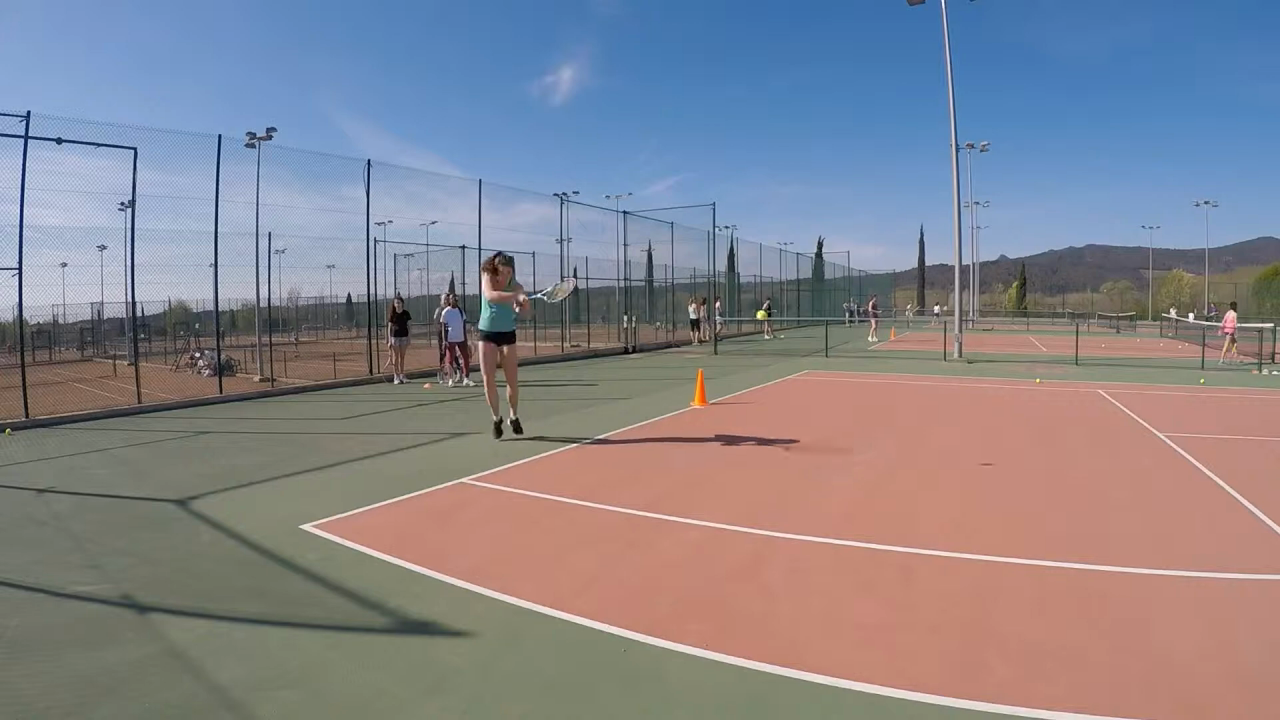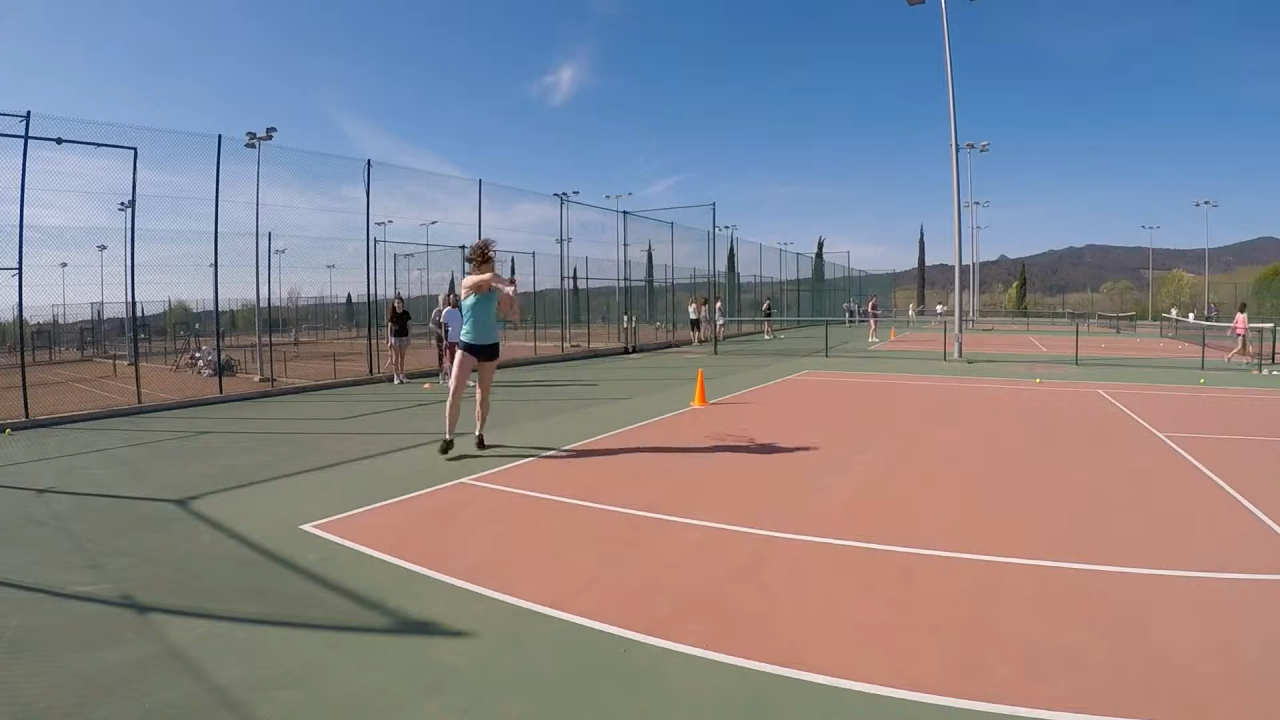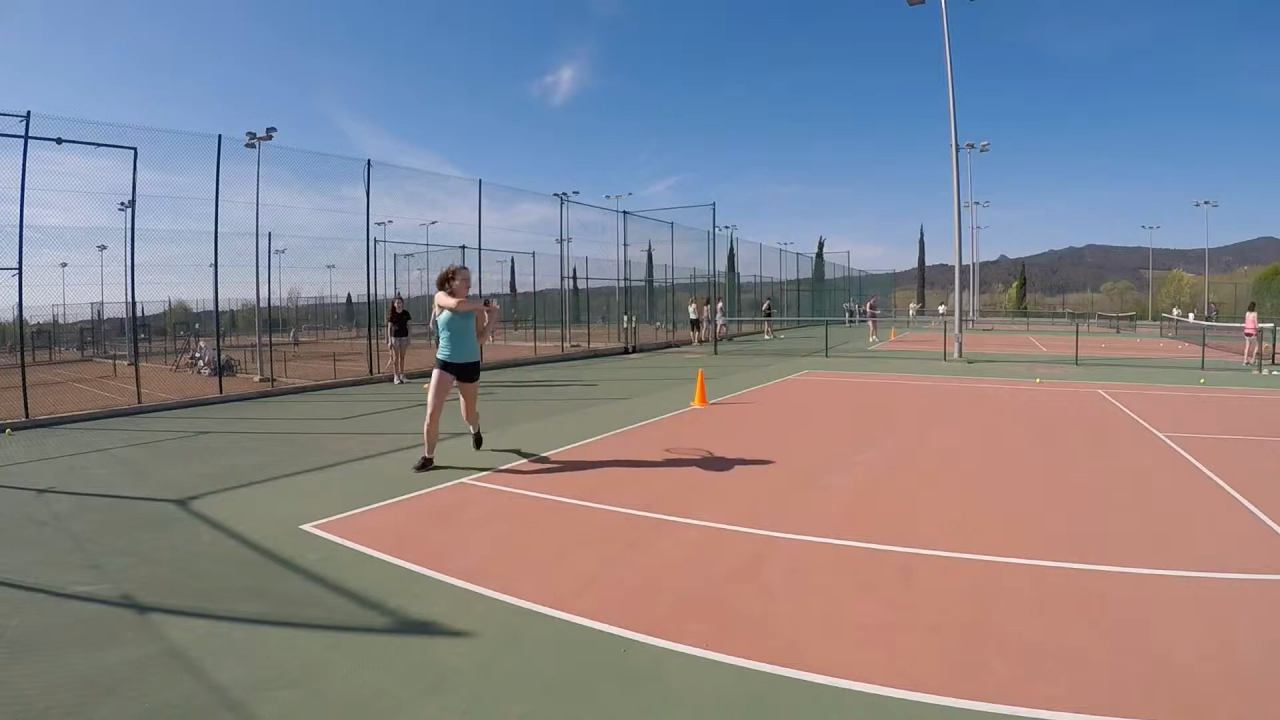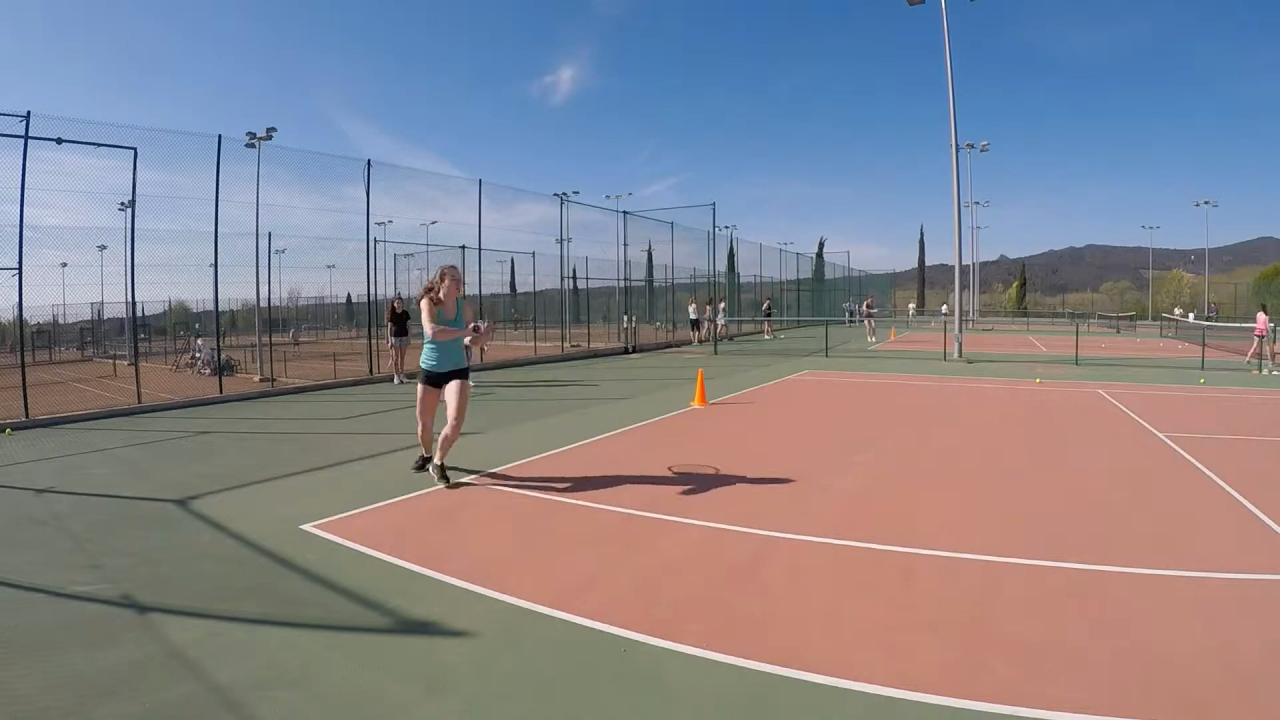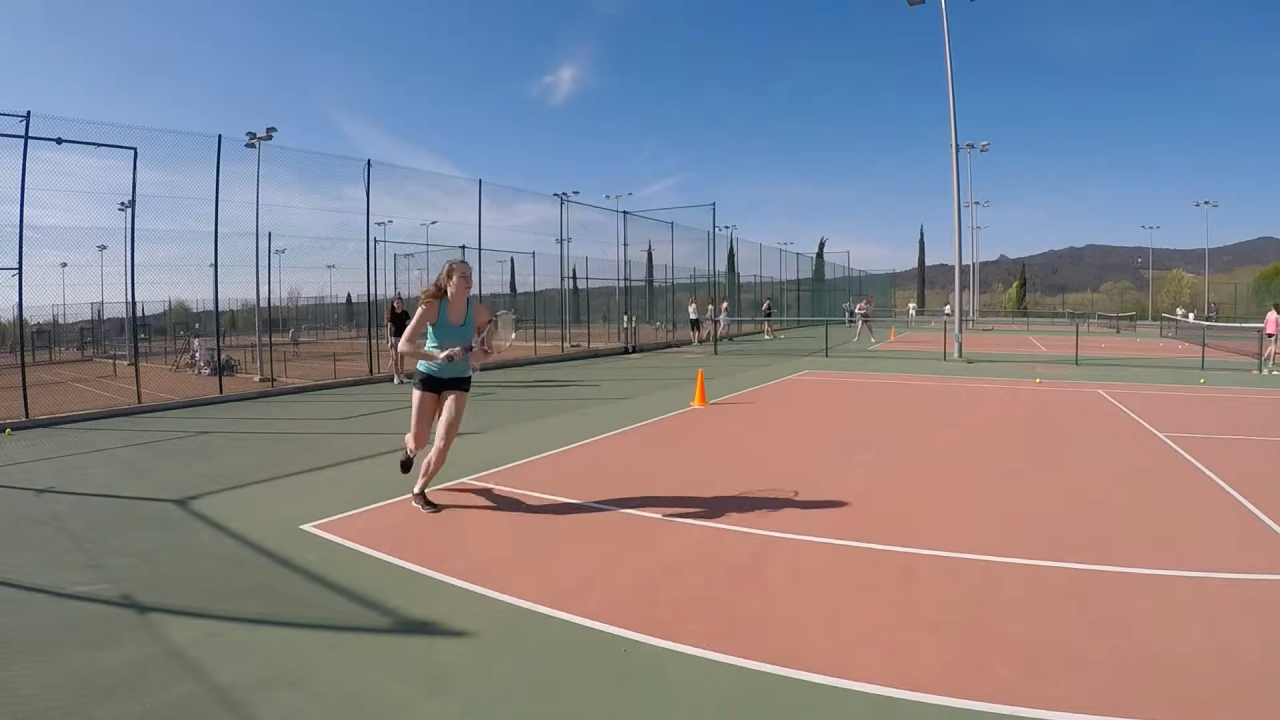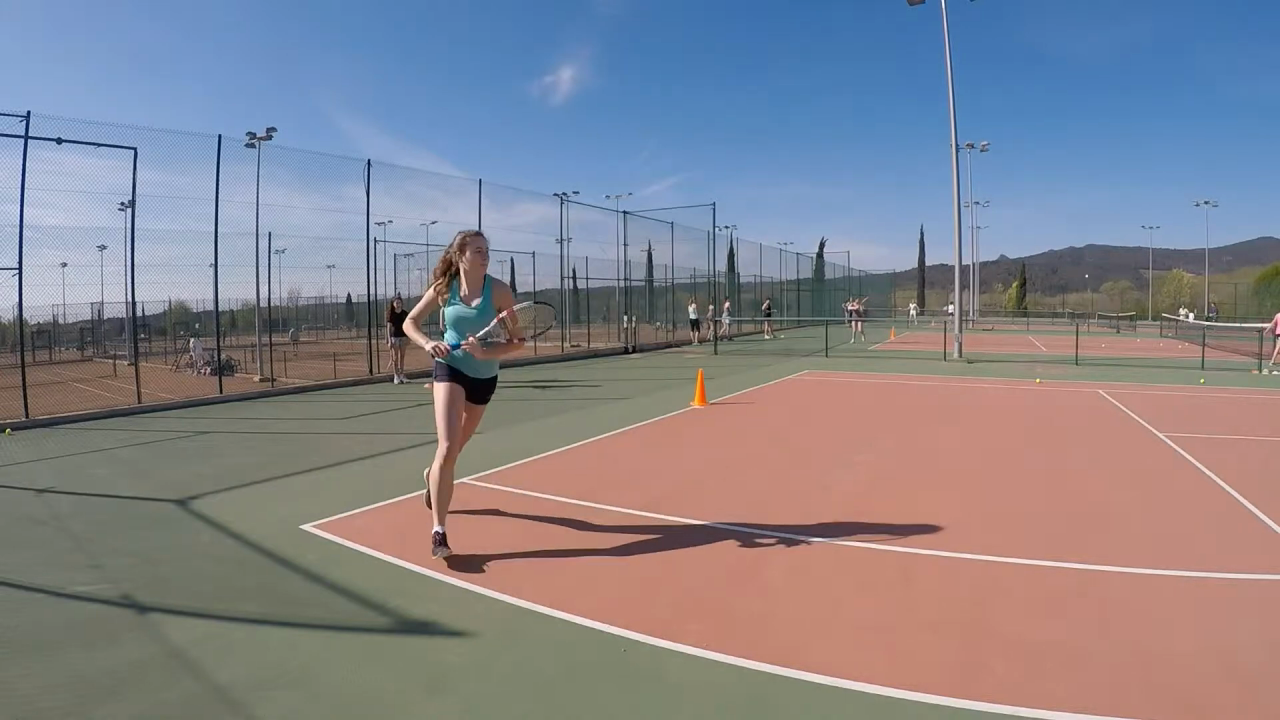
dt=0.2s
person 1, frame 1
left shoulder: (516, 287)
right shoulder: (488, 277)
left elbow: (523, 313)
right elbow: (490, 295)
left wrist: (523, 309)
right wrist: (516, 296)
left hip: (507, 334)
right hip: (487, 333)
left knee: (511, 381)
right knee: (488, 379)
person 1, frame 2
left shoulder: (497, 290)
right shoulder: (467, 282)
left elbow: (513, 316)
right elbow: (490, 277)
left wrist: (510, 293)
right wrist: (507, 283)
left hip: (490, 346)
right hip: (467, 345)
left knee: (483, 393)
right knee: (455, 391)
left ankle: (479, 433)
right ankle: (449, 437)
person 1, frame 3
left shoulder: (474, 307)
right shoulder: (441, 297)
left elbow: (481, 339)
right elbow: (457, 304)
left wrist: (489, 320)
right wrist: (484, 305)
left hip: (470, 364)
right hip: (445, 363)
left knee: (468, 413)
right knee: (432, 412)
left ankle: (475, 428)
right ankle: (428, 455)
person 1, frame 4
left shoulder: (465, 308)
right shoulder: (428, 303)
right elbow: (432, 333)
left wrist: (482, 336)
right wrist: (466, 331)
left hip: (457, 371)
right hip: (430, 371)
left knee: (454, 423)
right knee: (424, 425)
left ankle: (438, 462)
right ankle: (426, 455)
person 1, frame 5
left shoulder: (478, 309)
right shoulder: (430, 306)
right elbow: (403, 346)
left wrist: (479, 356)
right wrist: (438, 356)
left hip: (458, 381)
right hip: (429, 376)
left knee: (443, 443)
right knee: (418, 439)
left ankle: (419, 491)
right ankle: (410, 449)
person 1, frame 6
left shoulder: (500, 290)
right shoulder: (443, 287)
left elbow: (520, 342)
right elbow: (409, 322)
left wrist: (489, 352)
right wrist: (428, 343)
left hip: (483, 377)
right hip: (450, 370)
left knee: (458, 444)
right knee: (448, 447)
left ankle: (433, 477)
right ankle: (438, 531)
